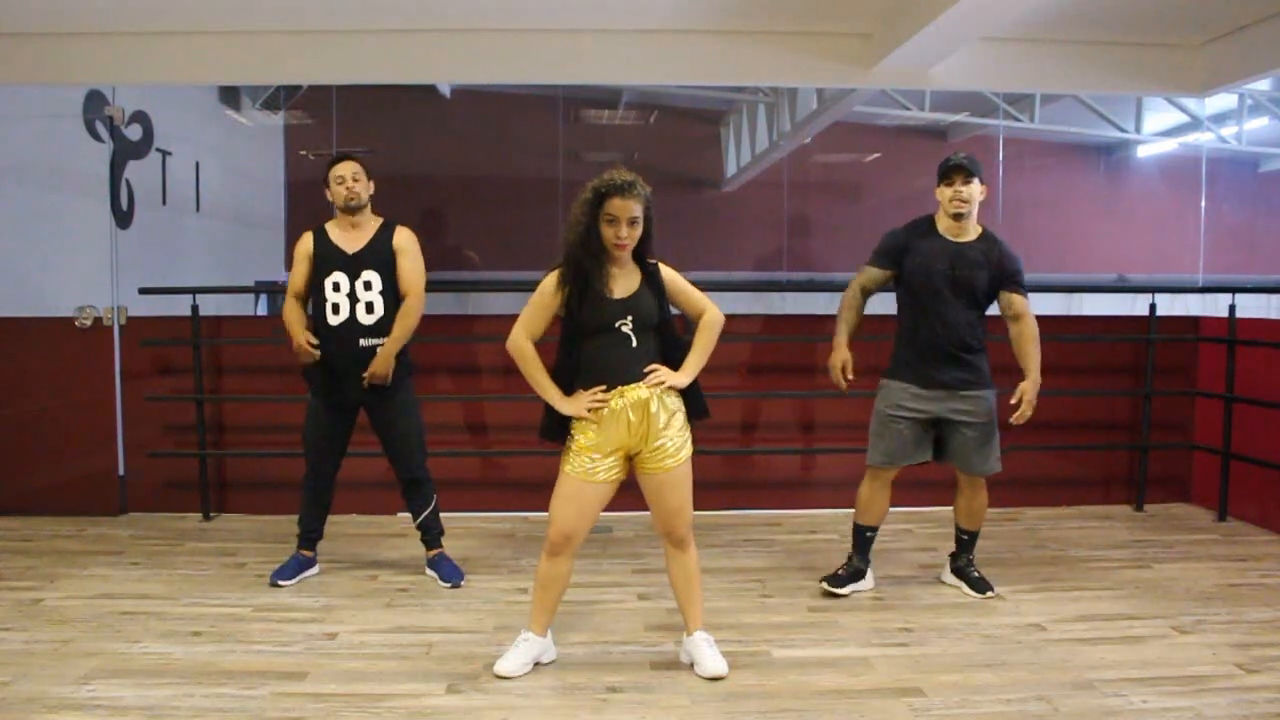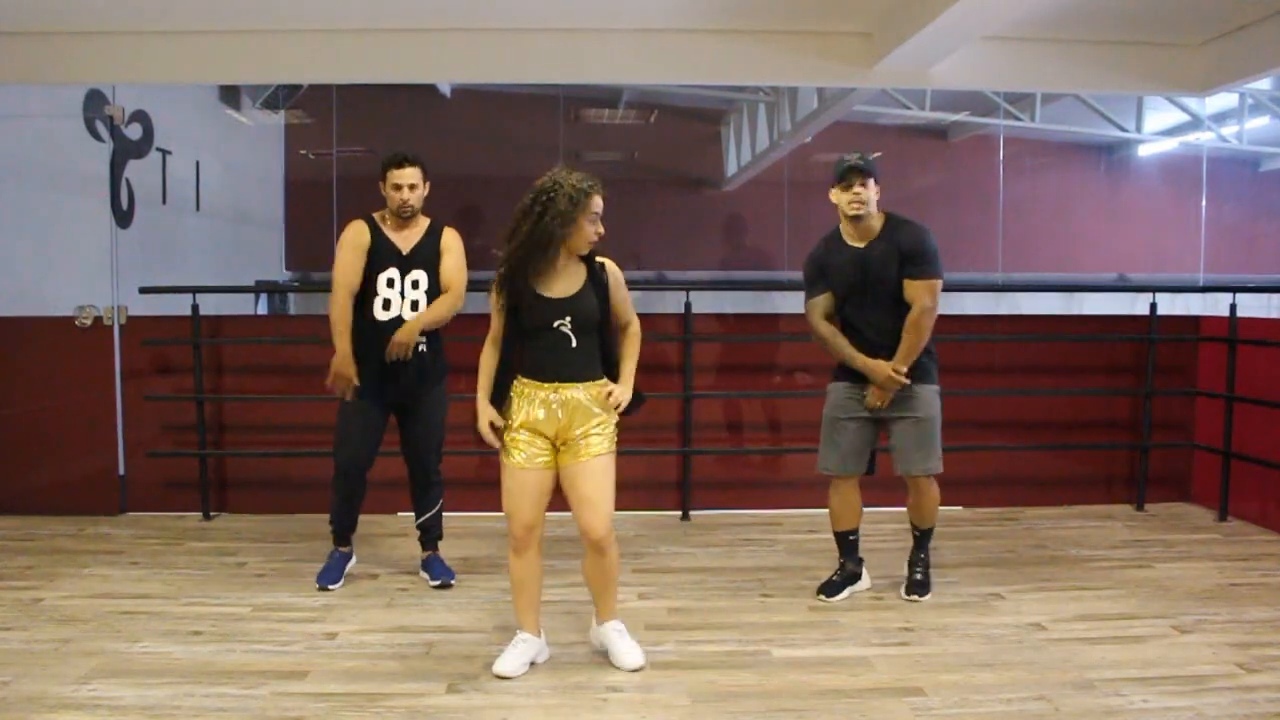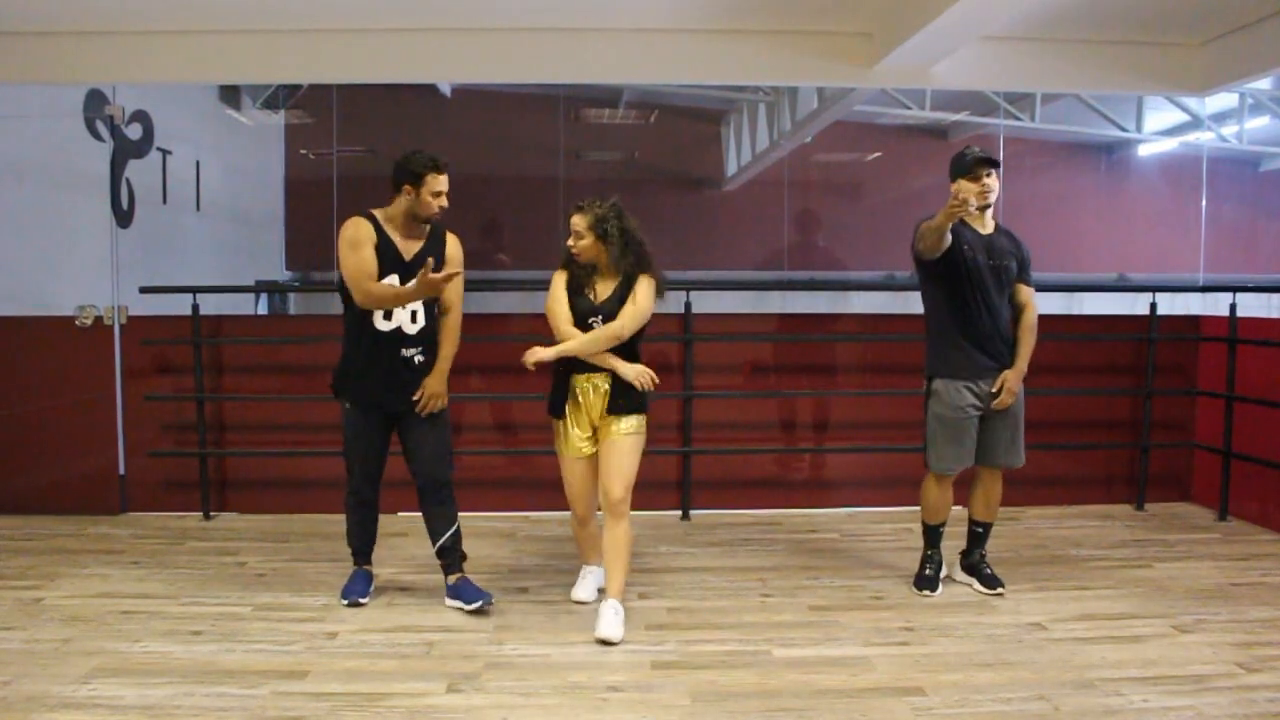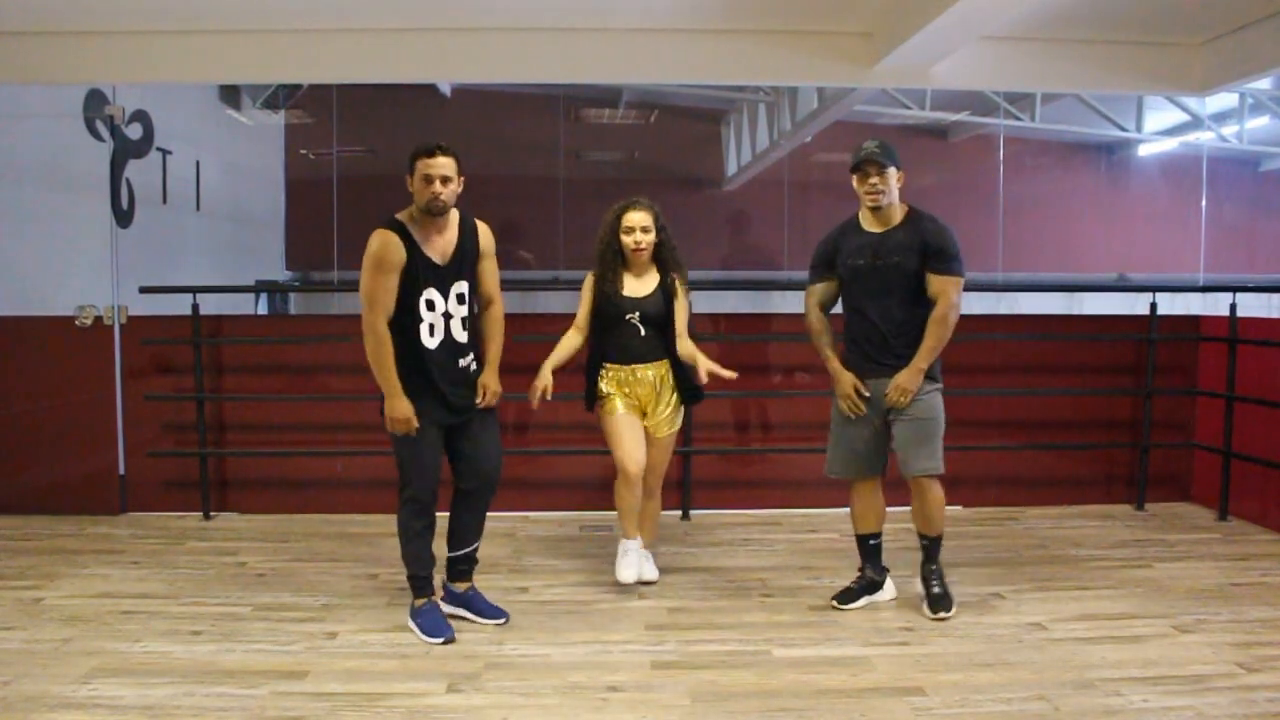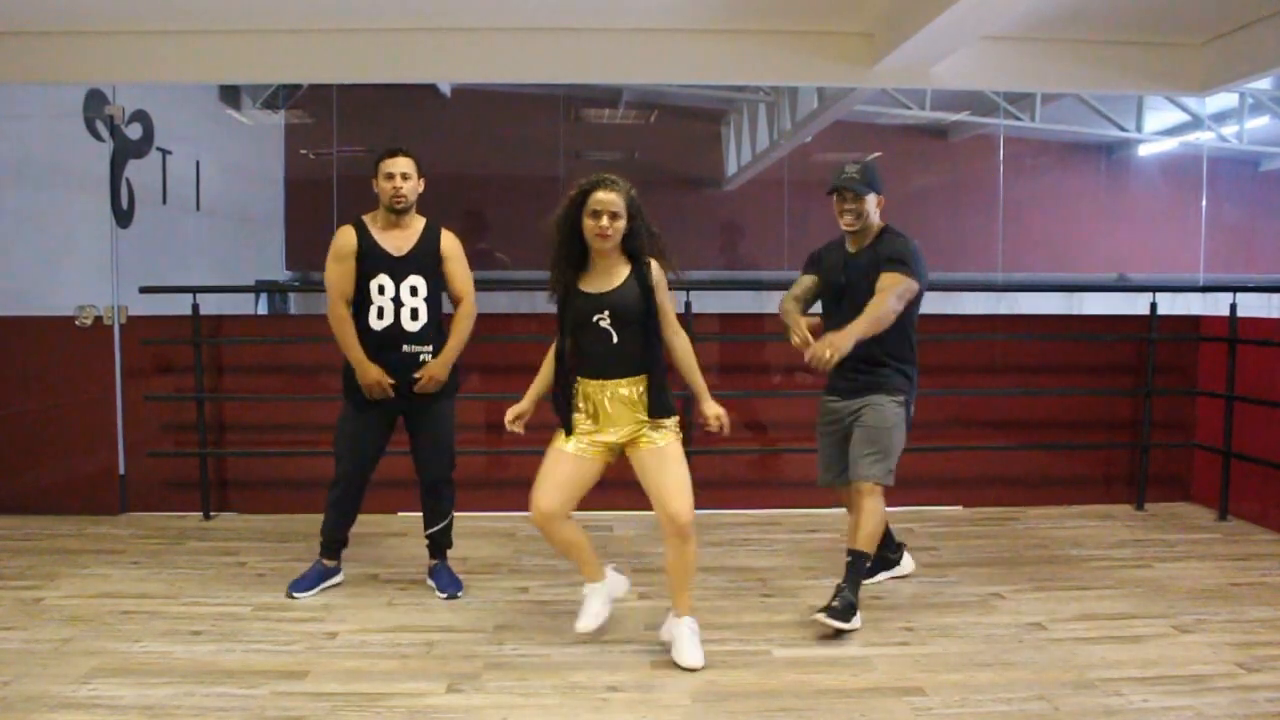
dt=1s
person 1, frame 1
left shoulder: (656, 274)
right shoulder: (568, 278)
left elbow: (711, 316)
right elbow: (519, 339)
left wrist: (685, 374)
right wrist: (559, 400)
left hip: (660, 417)
right hip: (597, 424)
left knee: (678, 533)
right knee: (561, 536)
left ankle: (697, 638)
right ankle: (536, 638)
person 1, frame 2
left shoulder: (604, 272)
right shoulder: (513, 276)
left elbow: (629, 326)
right elbow: (495, 341)
left wrist: (625, 385)
right wrist: (485, 402)
left hip: (588, 412)
right hip: (527, 410)
left knee: (598, 532)
right knee: (523, 531)
left ankle: (608, 625)
right ankle: (529, 636)
person 1, frame 3
left shoulder: (641, 283)
right shoulder: (565, 279)
left elbow: (617, 332)
right elbow: (566, 330)
left wrist: (553, 353)
right wrist: (620, 365)
left hip: (622, 402)
right hip: (575, 398)
left knee: (616, 501)
right knee: (580, 509)
left ankle: (613, 602)
right ankle: (593, 565)
person 1, frame 4
left shoulder: (672, 281)
right shoulder: (599, 279)
left elbow: (680, 339)
right elbow: (578, 332)
left wrist: (701, 361)
right wrist: (548, 366)
left hip: (663, 385)
right hip: (616, 386)
left knee: (652, 482)
right knee: (631, 468)
left ankle: (644, 550)
right ankle: (628, 540)
person 1, frame 5
left shoulder: (648, 271)
right shoulder: (568, 277)
left elbow: (672, 334)
left wrist: (704, 397)
right wrist: (530, 399)
left hip: (646, 408)
right hip: (587, 411)
left knee: (679, 519)
right knee: (545, 510)
left ankle: (681, 620)
right ankle: (600, 581)
person 2, frame 1
left shoulder: (999, 256)
right shoulder: (905, 240)
left elbow: (1020, 318)
right elbow: (860, 288)
left wrist: (1032, 377)
right wrist: (840, 342)
left hip: (971, 385)
right hip: (905, 382)
left knee: (973, 477)
right knee: (880, 469)
left ankle: (961, 563)
right ankle: (859, 564)
person 2, frame 2
left shoulder: (912, 238)
right shoulder: (822, 255)
left elbow: (924, 309)
right elbow: (818, 321)
left wrist: (894, 370)
right wrist: (869, 366)
left hip: (911, 378)
right hip: (851, 379)
left knee: (920, 474)
right knee: (842, 474)
left ankle: (919, 557)
right ankle: (850, 566)
person 2, frame 3
left shoulder: (1013, 245)
right shoulder: (943, 229)
left elbow: (1026, 310)
right elbow: (929, 240)
left wrist: (1018, 370)
right wrist: (945, 218)
left hip: (1002, 376)
right hip: (953, 375)
left knee: (992, 468)
right knee: (943, 470)
left ankle: (973, 558)
right ankle: (932, 556)
person 2, frame 4
left shoulder: (931, 234)
right shoulder: (837, 242)
left elbow: (947, 306)
right elbow: (815, 307)
left wrist: (916, 370)
right wrist: (835, 369)
left hip: (914, 377)
right hip: (858, 378)
left knee: (922, 475)
right knee: (862, 476)
left ankle: (932, 568)
right ankle: (873, 574)
person 2, frame 5
left shoulder: (899, 252)
right shoulder: (827, 254)
left elbow: (888, 303)
right elbow: (794, 297)
left wrist: (847, 336)
right wrist: (796, 323)
left hip: (886, 388)
right hip: (840, 388)
left knee: (867, 484)
right knee: (845, 482)
left ankle: (848, 593)
right ankle: (890, 554)
person 3, frame 1
left shoulder: (399, 237)
right shoulder: (311, 241)
left elbow: (414, 298)
right elbow: (294, 298)
left wrist: (389, 351)
right wrist: (298, 335)
left hip: (388, 374)
right hip: (329, 376)
left knee: (413, 467)
right knee: (318, 468)
left ankle: (435, 553)
right ankle: (305, 553)
person 3, frame 2
left shoulder: (446, 238)
right shoulder: (360, 232)
left elbow: (455, 295)
right elbow: (343, 294)
left wrist: (414, 326)
right wrist: (342, 356)
left hip: (423, 371)
right hip: (368, 371)
left knee: (425, 467)
right knee: (350, 462)
left ankle: (430, 552)
right ankle: (342, 548)
person 3, frame 3
left shoulder: (447, 242)
right shoulder: (359, 230)
left elbow: (451, 313)
right elbow: (363, 294)
left wrist: (440, 375)
right wrist: (417, 291)
left hip: (421, 382)
right hip: (365, 382)
left knee: (435, 480)
right knee: (362, 481)
left ankle: (455, 577)
right ankle: (362, 566)
person 3, frame 4
left shoulder: (478, 233)
right shoulder: (388, 242)
left elbow: (491, 304)
right elbow: (374, 323)
left wrist: (491, 371)
right wrist: (393, 396)
left hip: (464, 383)
right hip: (413, 390)
left knee: (482, 478)
right knee: (420, 494)
left ankle: (459, 587)
right ankle: (423, 599)
person 3, frame 5
left shoulder: (443, 240)
right shoulder: (349, 238)
left elbow: (466, 303)
right elbow: (337, 305)
left wrist: (445, 360)
right wrist: (361, 365)
left hip: (428, 379)
right hip: (369, 378)
left knee: (437, 474)
right knee: (350, 472)
left ankle: (439, 561)
right ankle: (329, 561)
